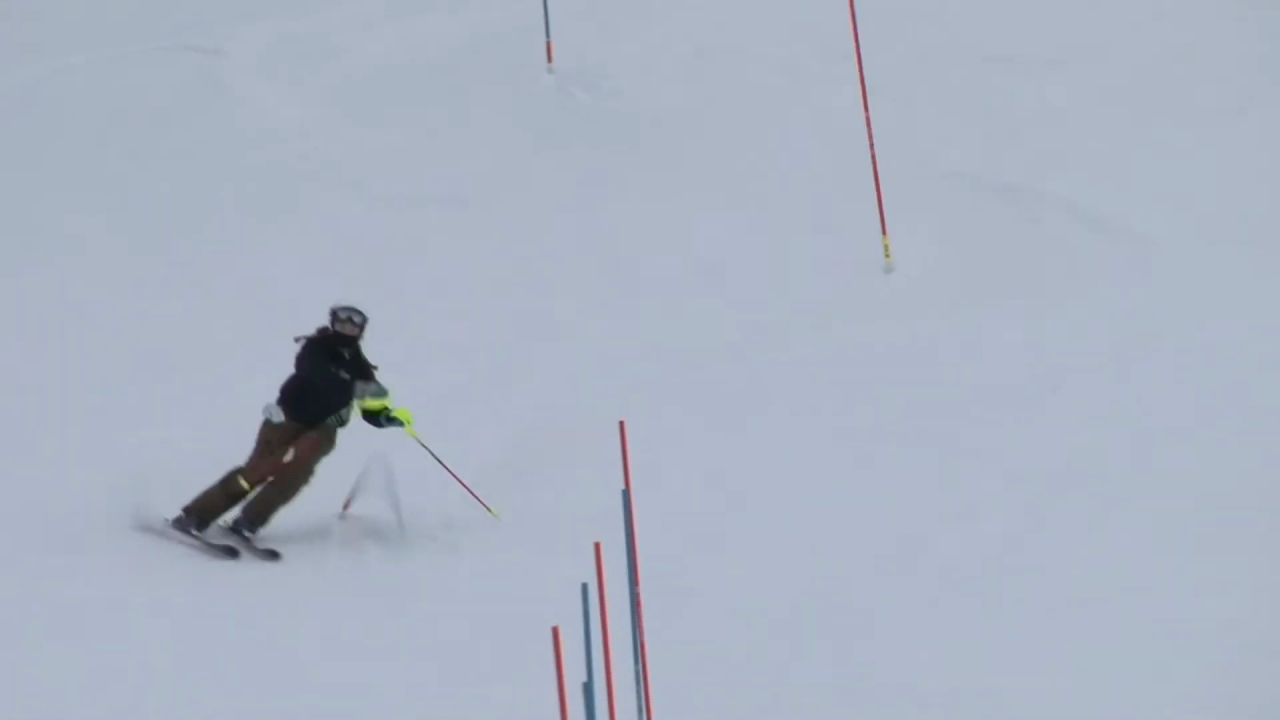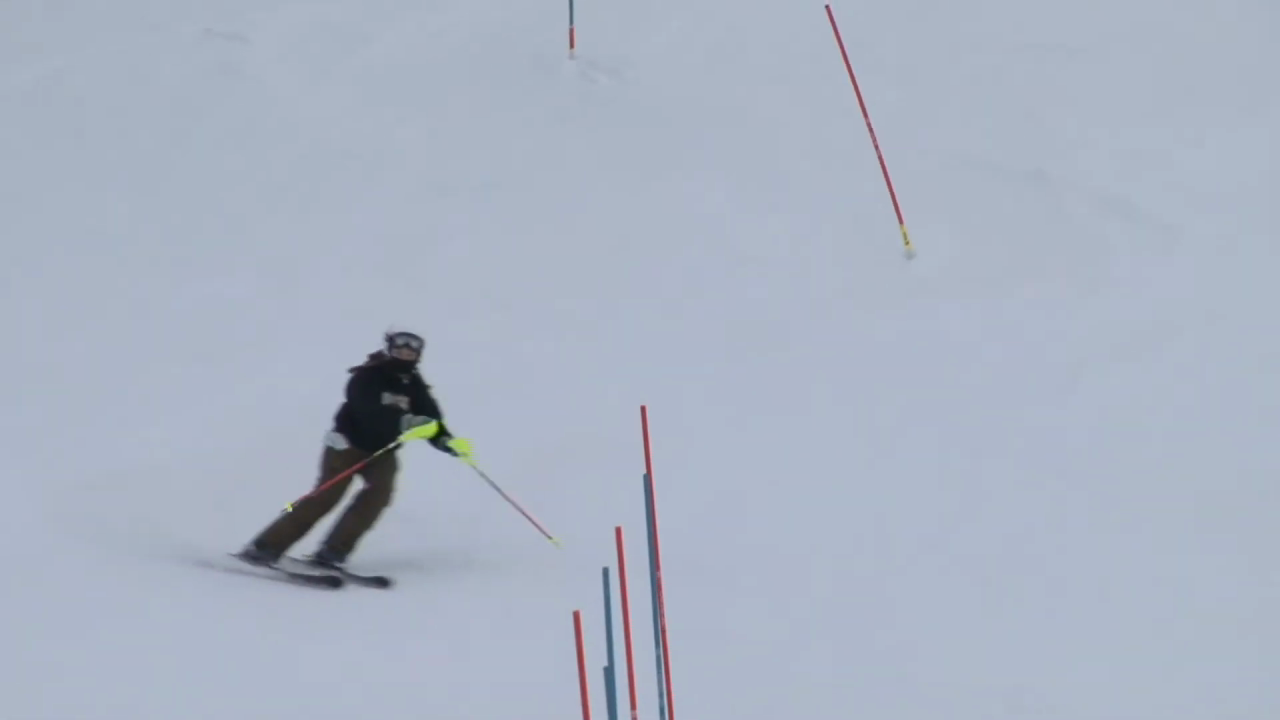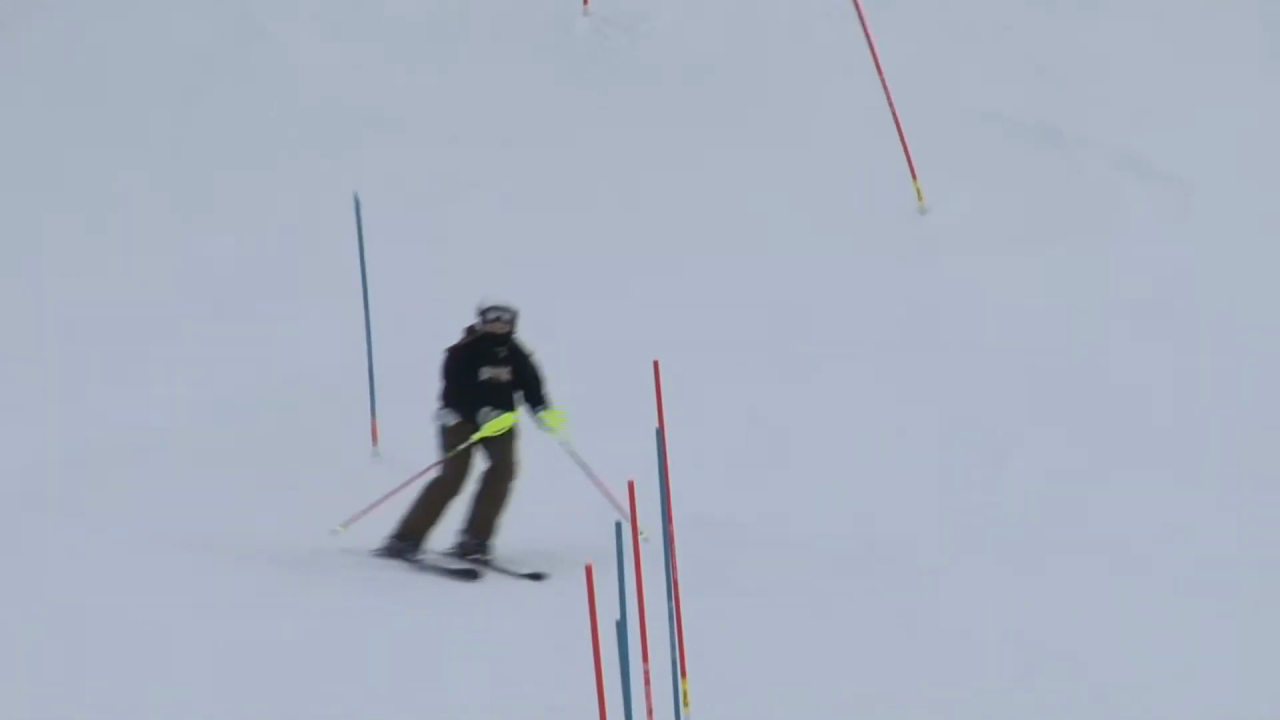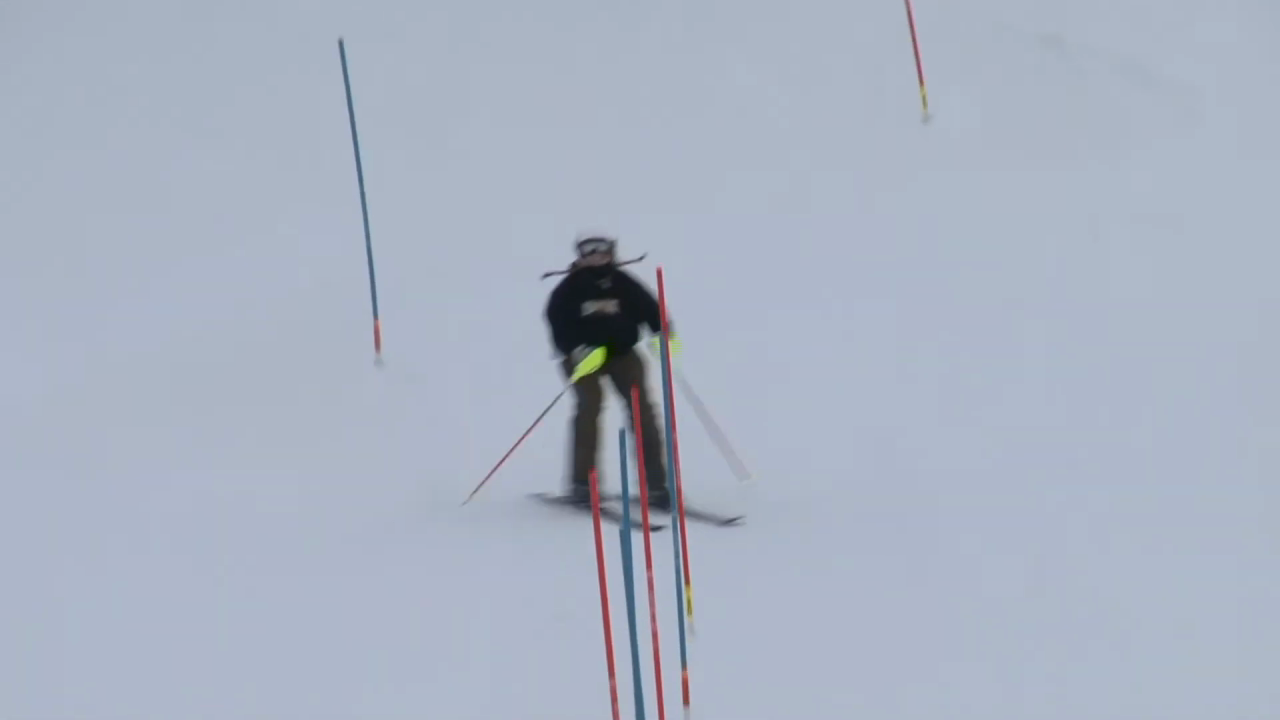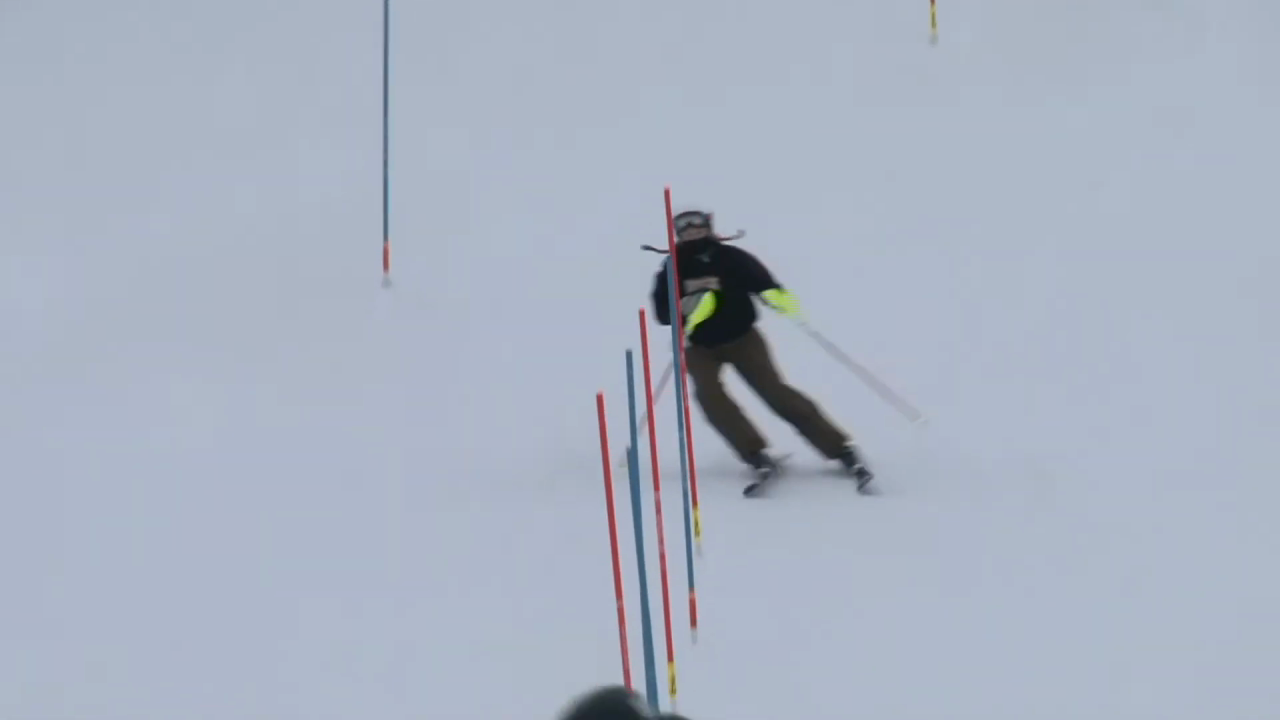
dt=0.2s
person 1, frame 1
left shoulder: (359, 365)
right shoulder: (316, 348)
left elbow: (373, 408)
right elbow: (319, 378)
left wrist: (391, 415)
right wrist: (357, 389)
left hip: (322, 429)
right hip: (288, 416)
left knee: (302, 468)
right knee: (258, 469)
left ankle: (249, 521)
right ankle: (194, 516)
person 1, frame 2
left shoulder: (416, 387)
right shoulder: (368, 376)
left elbow: (431, 423)
right elbow: (368, 411)
left wrist: (450, 441)
right wrist: (405, 423)
left hip: (382, 449)
right hip: (348, 442)
left knee: (381, 490)
right knee: (326, 497)
left ankle: (332, 552)
right ankle: (264, 548)
person 1, frame 3
left shoulder: (517, 355)
right shoulder: (462, 354)
left elbow: (532, 387)
right elbow: (457, 392)
left wrist: (544, 412)
right wrist: (484, 414)
left hip: (496, 419)
right hip: (460, 419)
left knee: (504, 466)
right knee: (454, 474)
left ankle: (473, 542)
right ankle: (405, 541)
person 1, frame 4
left shoulder: (624, 284)
right shoulder: (567, 290)
left elbow: (653, 312)
right elbow: (560, 330)
left wrist: (662, 335)
right wrist: (580, 350)
left hip: (621, 352)
right hip: (579, 355)
left knee: (640, 406)
right knee: (590, 404)
left ankle: (657, 485)
right ankle: (580, 484)
person 1, frame 5
left shoulder: (730, 259)
right shoulder: (670, 271)
left elbow: (758, 278)
right elbow: (662, 312)
left wrist: (776, 295)
right wrist: (685, 307)
left hip: (740, 337)
right hip: (699, 345)
left knee: (775, 391)
right knee: (706, 390)
left ankle: (840, 447)
right ankle: (757, 454)
